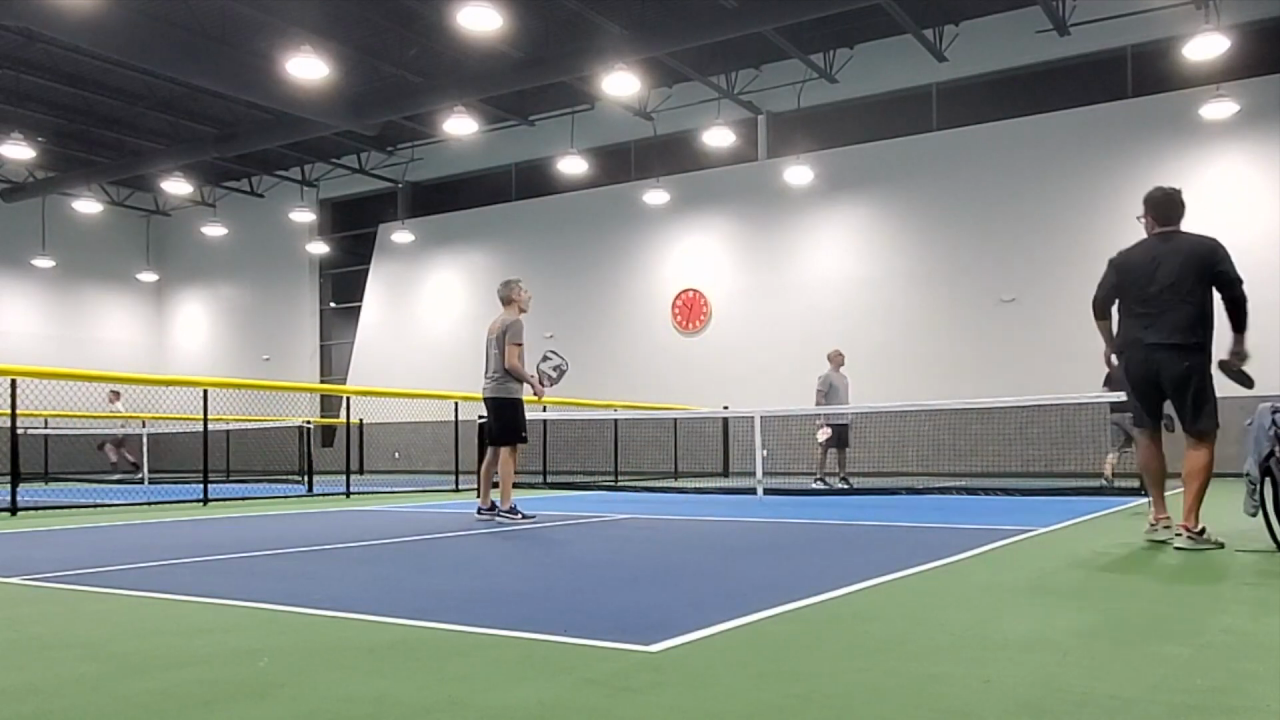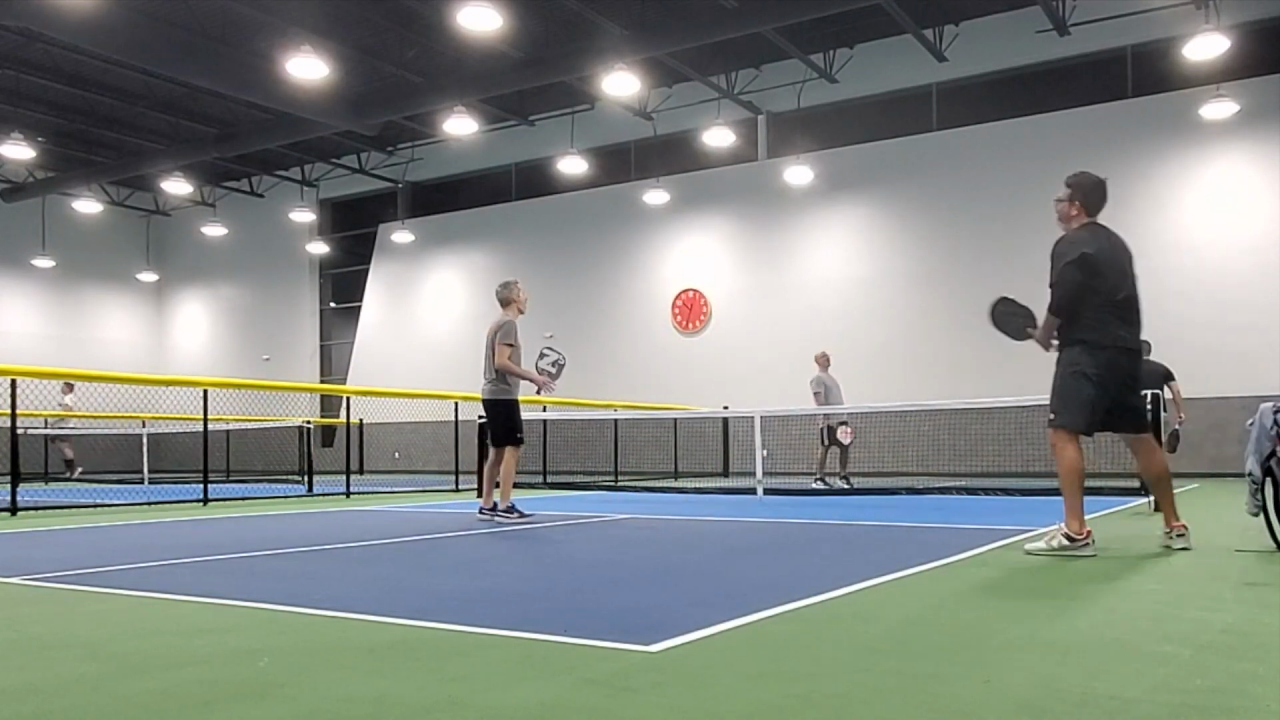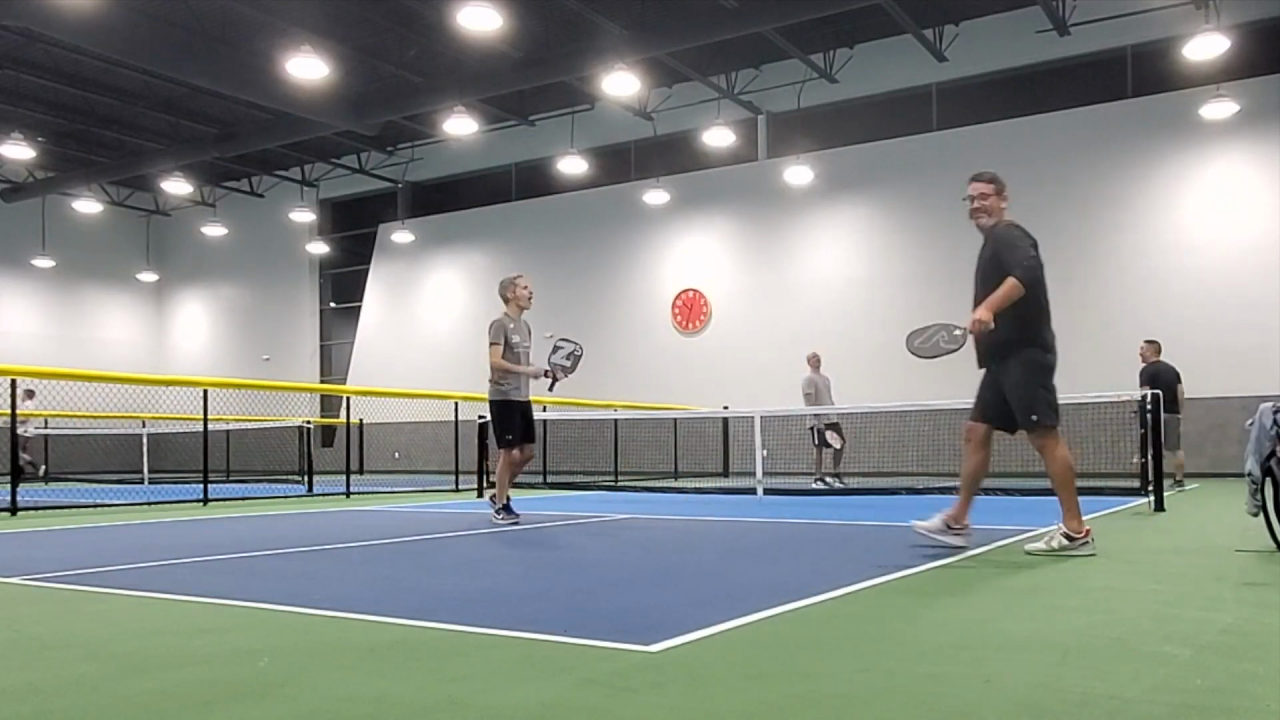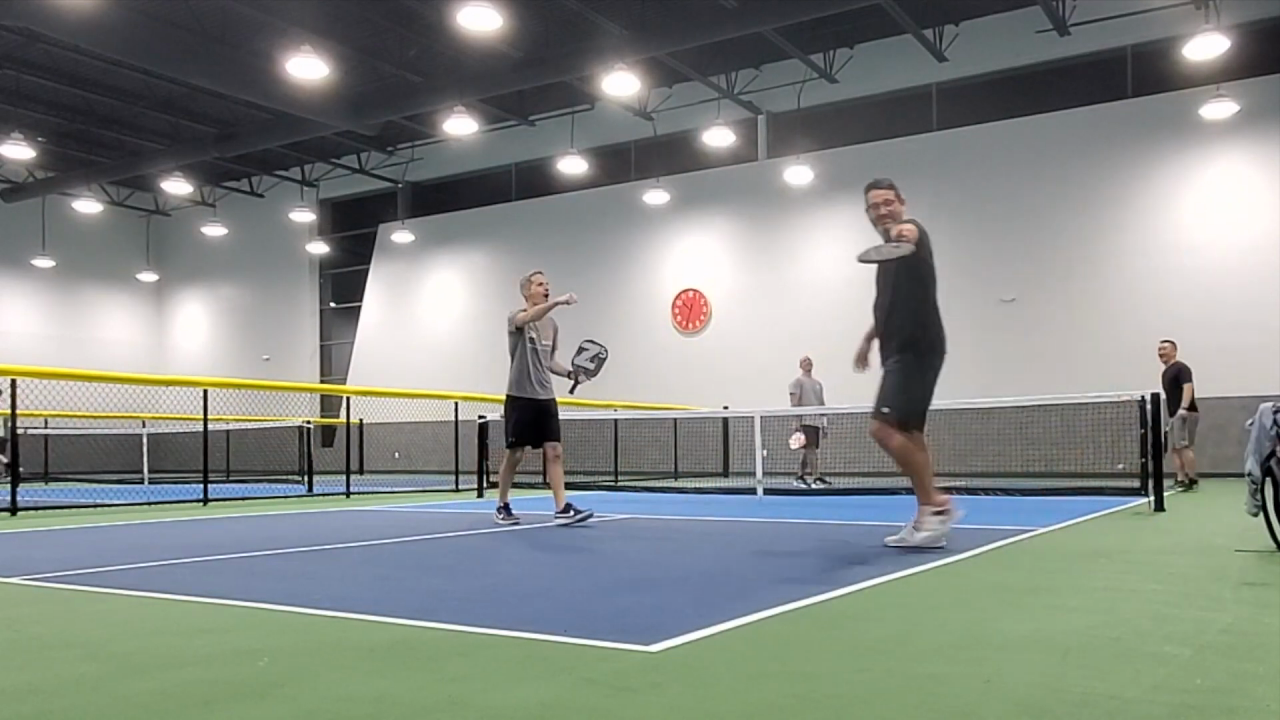
dt=0.4s
person 1, frame 1
left shoulder: (1126, 258)
right shoulder: (1208, 248)
left elbow: (1100, 306)
right elbow: (1235, 297)
left wrist: (1111, 345)
right wrist: (1239, 341)
left hip: (1136, 354)
right hip: (1185, 354)
left knee: (1148, 432)
right knee: (1200, 438)
left ankle: (1159, 517)
right ankle: (1189, 526)
person 1, frame 2
left shoulder: (1070, 245)
right shoulder: (1113, 243)
left elbow: (1064, 300)
left wrist: (1046, 331)
left hip: (1087, 352)
right hip: (1124, 351)
left knee: (1063, 434)
right knee: (1140, 437)
left ankle: (1075, 532)
right ankle: (1174, 524)
person 1, frame 3
left shoulder: (1008, 235)
right shoulder: (993, 244)
left elbow: (1023, 273)
left wrist: (987, 308)
left hip: (1025, 352)
right hip: (1002, 356)
left knee: (1045, 436)
right knee: (977, 433)
left ankle: (1076, 531)
right ankle: (955, 521)
person 1, frame 4
left shoulder: (910, 236)
right shoulder: (893, 253)
left elbow: (911, 231)
left wrist: (906, 231)
right wrist: (869, 339)
left hip: (917, 351)
right hip: (905, 352)
left knee: (884, 426)
right knee: (909, 432)
left ankle: (937, 503)
right ankle: (926, 521)
person 2, frame 1
left shoulder: (496, 324)
right shoulder: (514, 322)
right elbow: (511, 363)
left wrist: (529, 379)
right wrist: (533, 383)
left hip: (493, 393)
right hip: (506, 394)
left knee: (494, 450)
right knee: (509, 450)
left ankle: (485, 506)
right ankle: (506, 508)
person 2, frame 2
left shoulder: (501, 324)
right shoulder: (508, 324)
right elbow: (501, 363)
left wrist: (531, 376)
right wrist: (532, 377)
left hip: (496, 396)
right hip: (502, 396)
left knee: (498, 452)
right knee: (513, 450)
left ankle: (488, 505)
right ankle: (505, 506)
person 2, frame 3
left shoulder: (524, 326)
right shoulder: (499, 324)
right elbow: (495, 362)
left wrist: (544, 372)
right wrist: (524, 370)
left hip: (522, 398)
right hip: (503, 398)
left knee: (527, 452)
right knee: (510, 453)
left ankle: (499, 494)
right ankle: (500, 507)
person 2, frame 4
left shoulder: (552, 324)
right shoulder: (516, 318)
right elbow: (531, 316)
left wrist: (569, 373)
right wrist: (558, 301)
left hip: (545, 397)
right hip: (520, 396)
left knee: (555, 452)
right knee: (514, 454)
left ankle: (562, 507)
right ankle: (502, 505)
